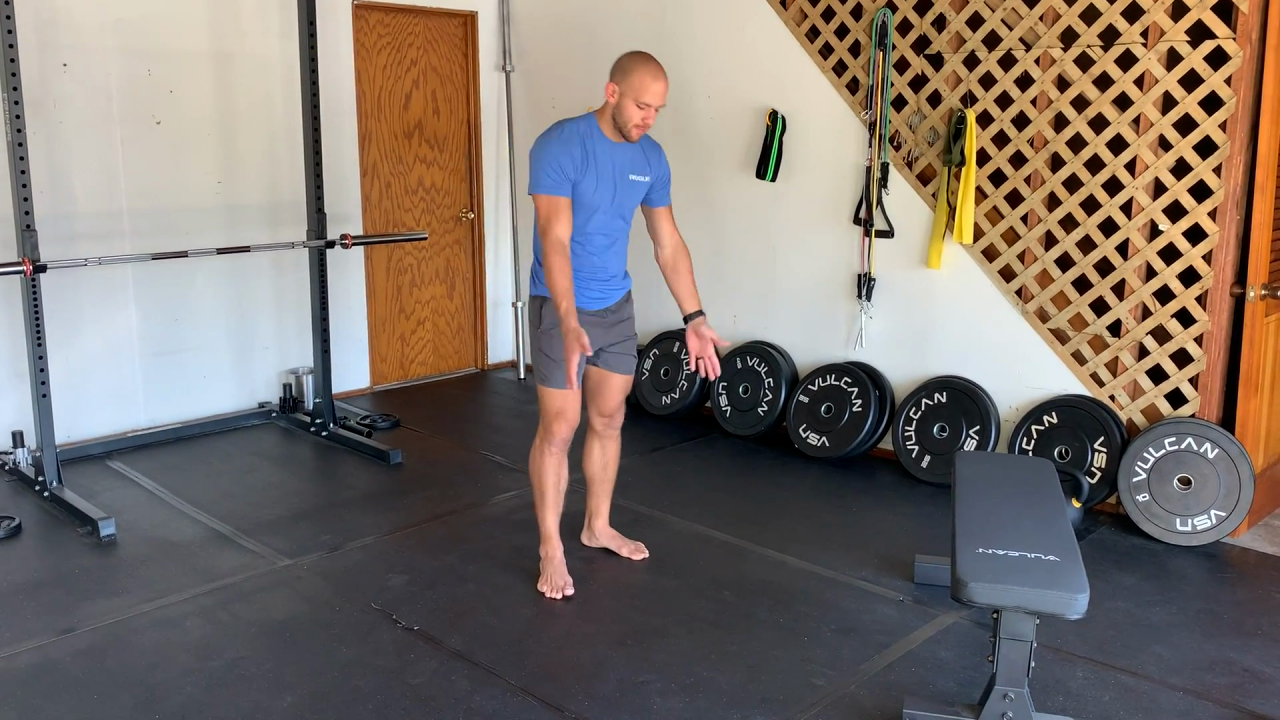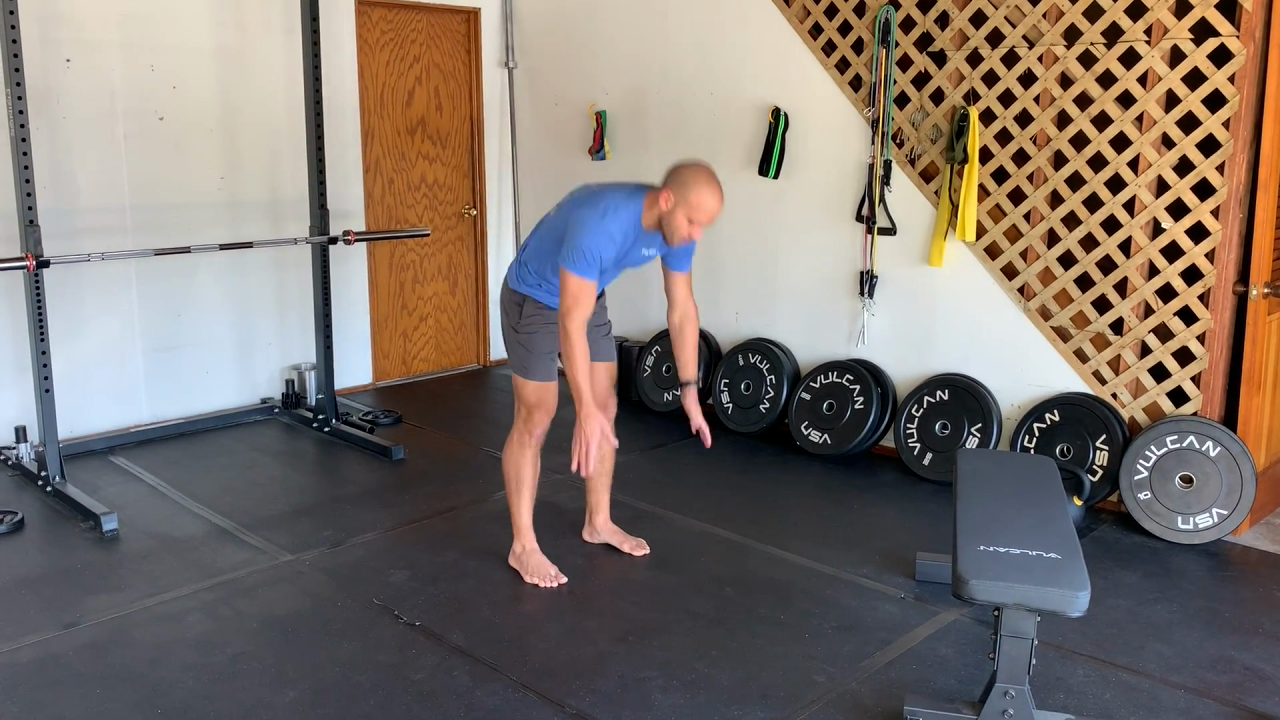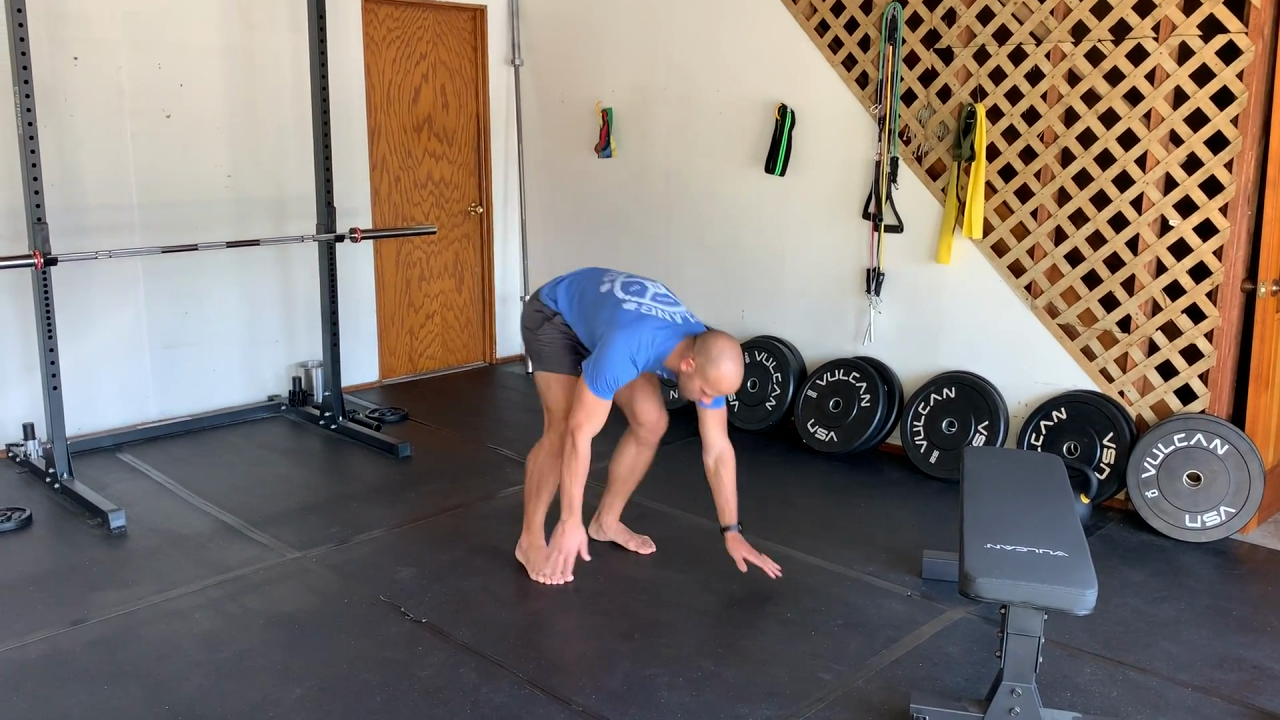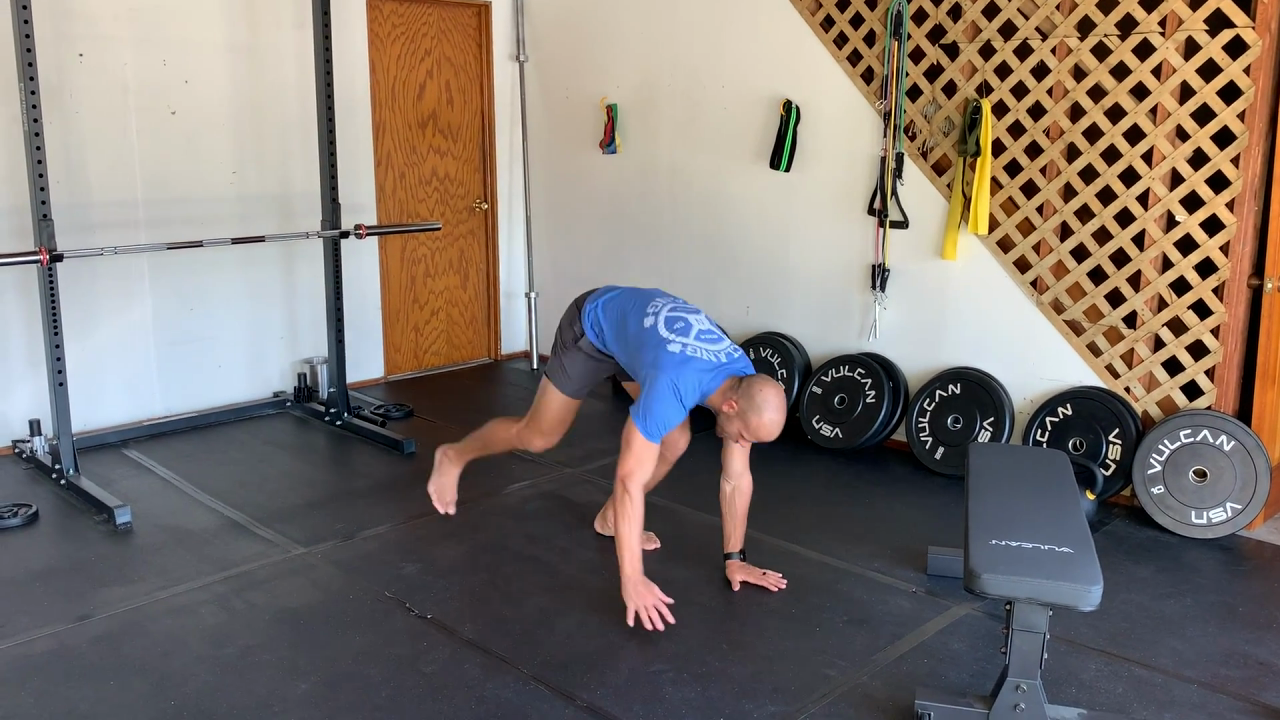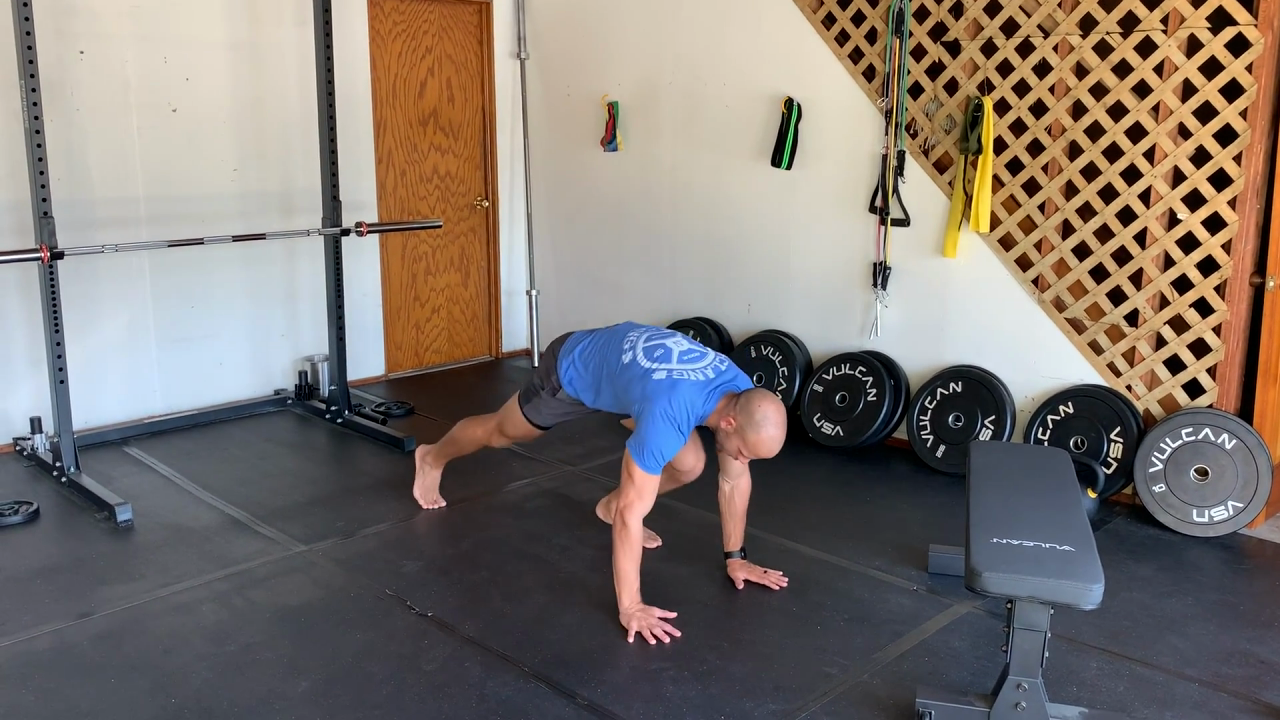
dt=0.4s
person 1, frame 1
left shoulder: (651, 158)
right shoulder: (559, 146)
left elbow: (669, 244)
right elbow: (555, 240)
left wrist: (694, 318)
right wrist: (570, 325)
left hip: (616, 304)
right hip: (560, 304)
left knee: (609, 418)
right knee: (558, 429)
left ankle: (597, 526)
right ankle: (550, 550)
person 1, frame 2
left shoulder: (676, 230)
right shoulder: (598, 222)
left elbow: (683, 308)
right elbow: (572, 323)
left wrist: (690, 387)
right wrist: (585, 412)
left hip: (584, 296)
right hip: (535, 298)
left knee: (606, 404)
right knee: (535, 421)
left ankle: (598, 522)
right ankle: (522, 543)
person 1, frame 3
left shoulder: (709, 357)
right shoulder: (622, 349)
left elbow: (718, 450)
right elbow: (580, 435)
left wrist: (733, 532)
right wrist: (571, 521)
left hip: (602, 311)
right hip: (553, 313)
left knee: (652, 423)
right knee: (564, 427)
left ankle: (605, 520)
right ankle: (531, 538)
person 1, frame 4
left shoulder: (745, 383)
right shoulder: (674, 387)
left elbow: (736, 478)
right elbow: (631, 481)
left wrist: (734, 558)
right wrist: (632, 578)
left hip: (642, 323)
right hip: (595, 323)
left knee: (674, 444)
right knee: (539, 435)
left ankle: (612, 516)
right ankle: (454, 457)
person 1, frame 5
left shoulder: (741, 393)
right shoulder: (667, 417)
left elbow: (734, 479)
right elbow: (632, 514)
left wrist: (735, 556)
right wrist: (630, 607)
left hip: (618, 360)
right hip: (572, 370)
left knee: (690, 464)
right knee: (502, 431)
left ankle: (613, 505)
right ankle: (431, 459)
